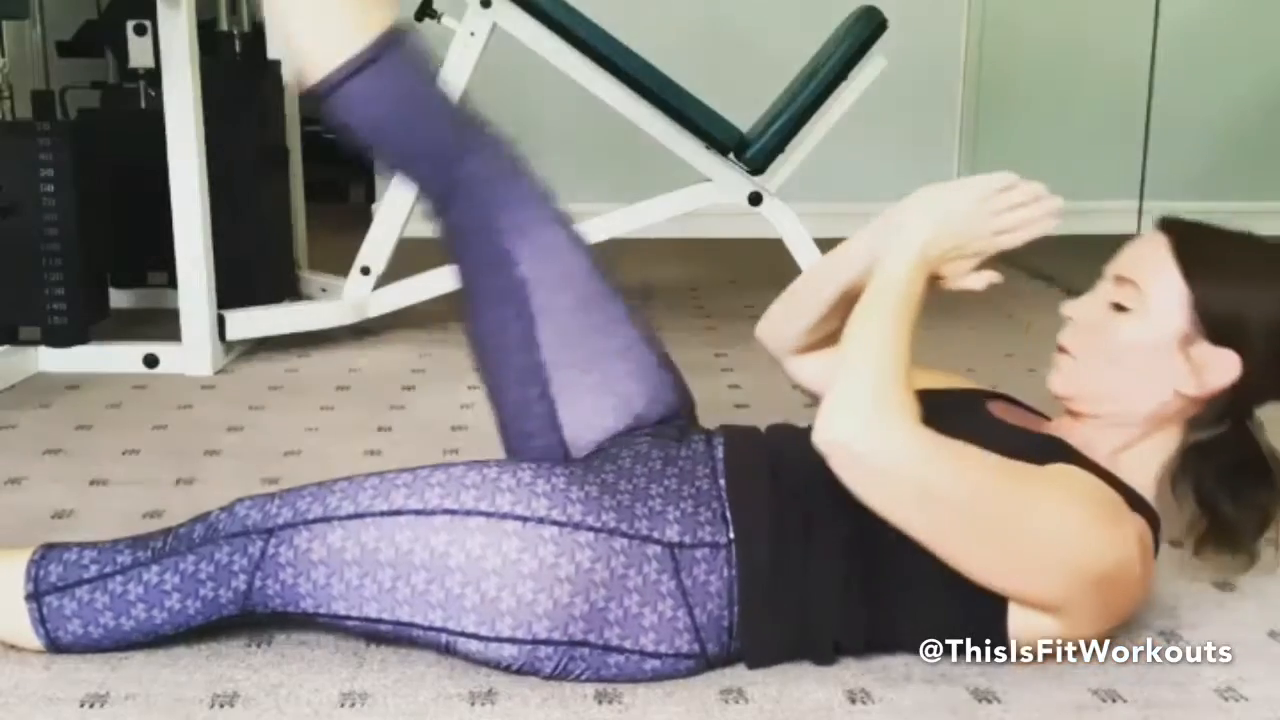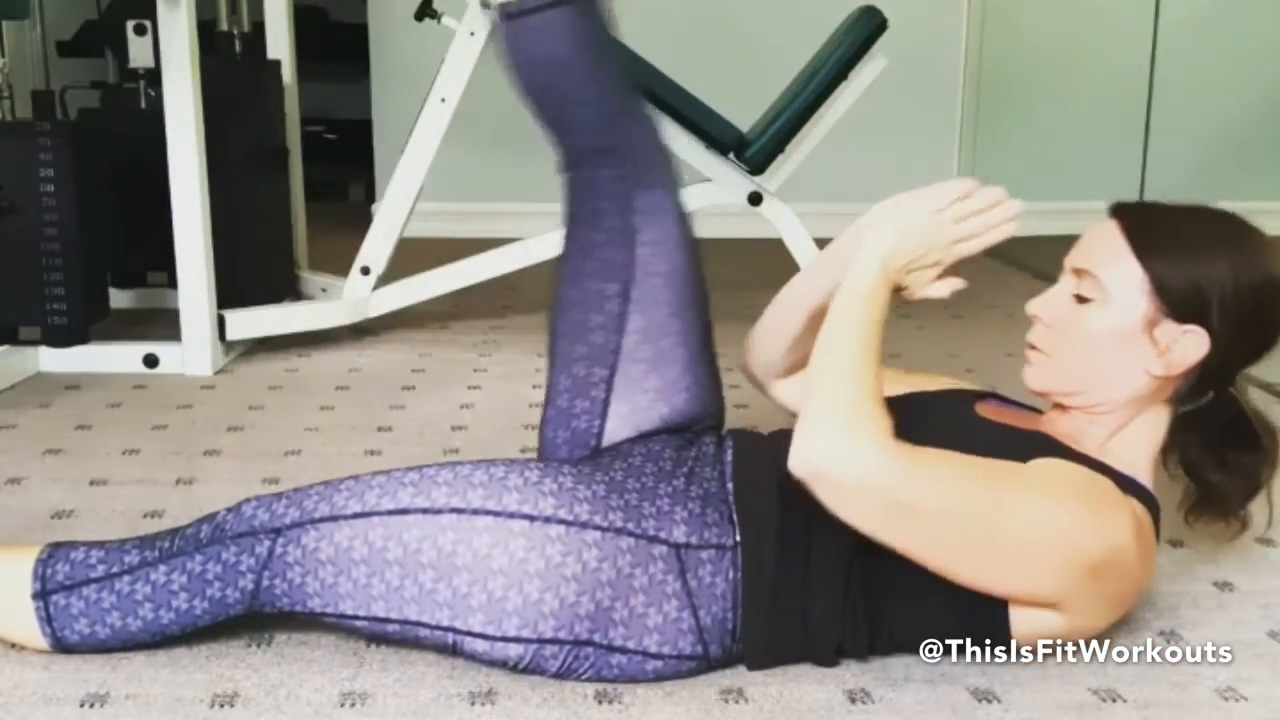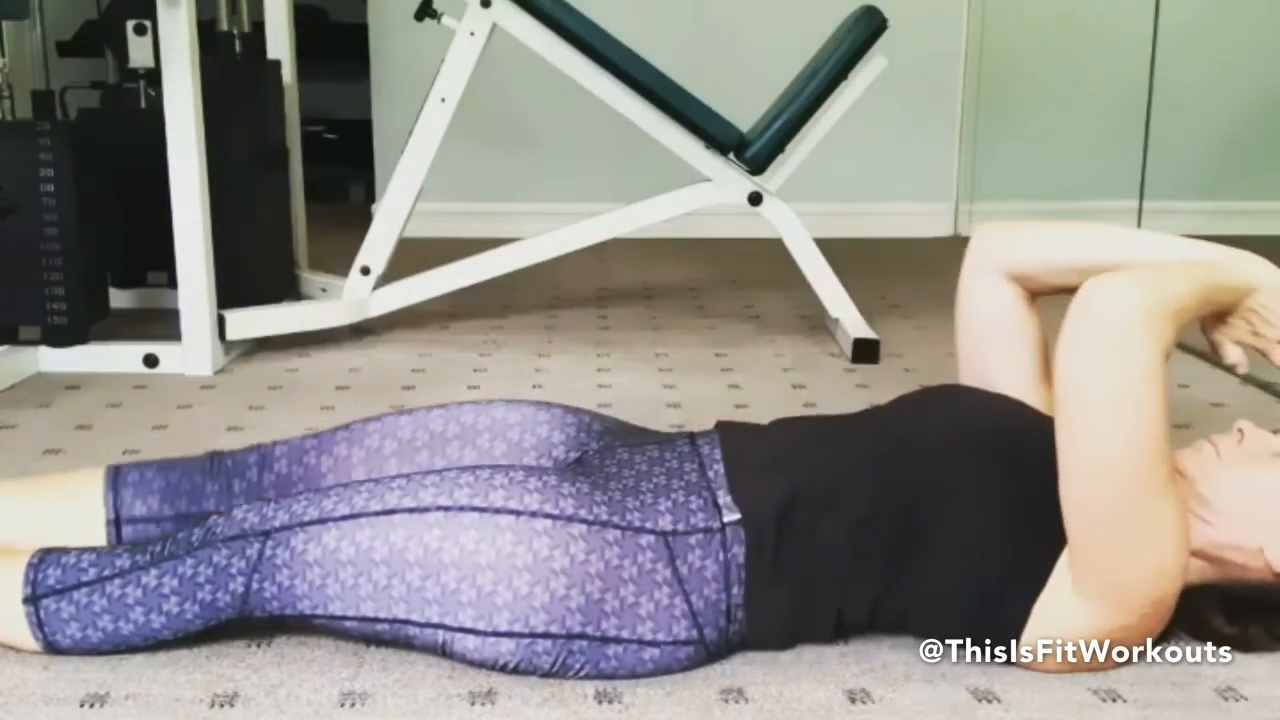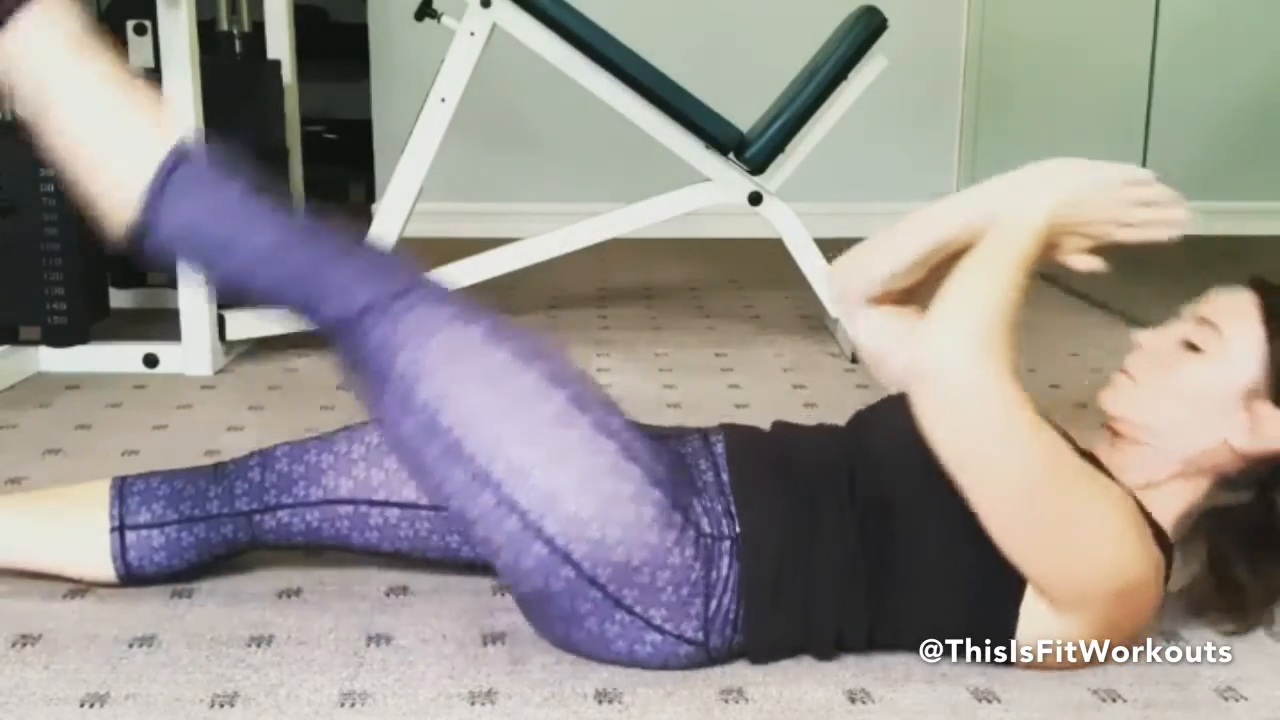
dt=1s
person 1, frame 1
left shoulder: (1095, 545)
right shoulder: (1031, 444)
left elbow: (862, 439)
right elbow: (794, 337)
left wrist: (915, 257)
right wrist: (904, 233)
left hip: (664, 577)
right hip: (663, 466)
left knee: (256, 546)
right knee: (467, 173)
person 1, frame 2
left shoulder: (1093, 536)
right shoulder: (1034, 429)
left elbow: (837, 462)
right elbow: (779, 363)
left wrist: (875, 267)
right wrist: (857, 256)
left hip: (670, 579)
right hip: (669, 470)
left knee: (263, 545)
right knee: (619, 165)
person 1, frame 3
left shoulder: (1124, 582)
right shoulder: (1066, 473)
left elbow: (1111, 320)
right elbow: (995, 257)
left hip: (670, 568)
right hip: (661, 469)
left knee: (245, 558)
right knee: (243, 484)
person 1, frame 4
left shoulder: (1108, 561)
right shoulder: (1051, 452)
left elbow: (955, 388)
right elbow: (863, 293)
left wrist: (1021, 222)
right wrist: (1017, 203)
left hip: (665, 581)
right hip: (680, 484)
left knee: (370, 296)
right knee: (263, 491)
